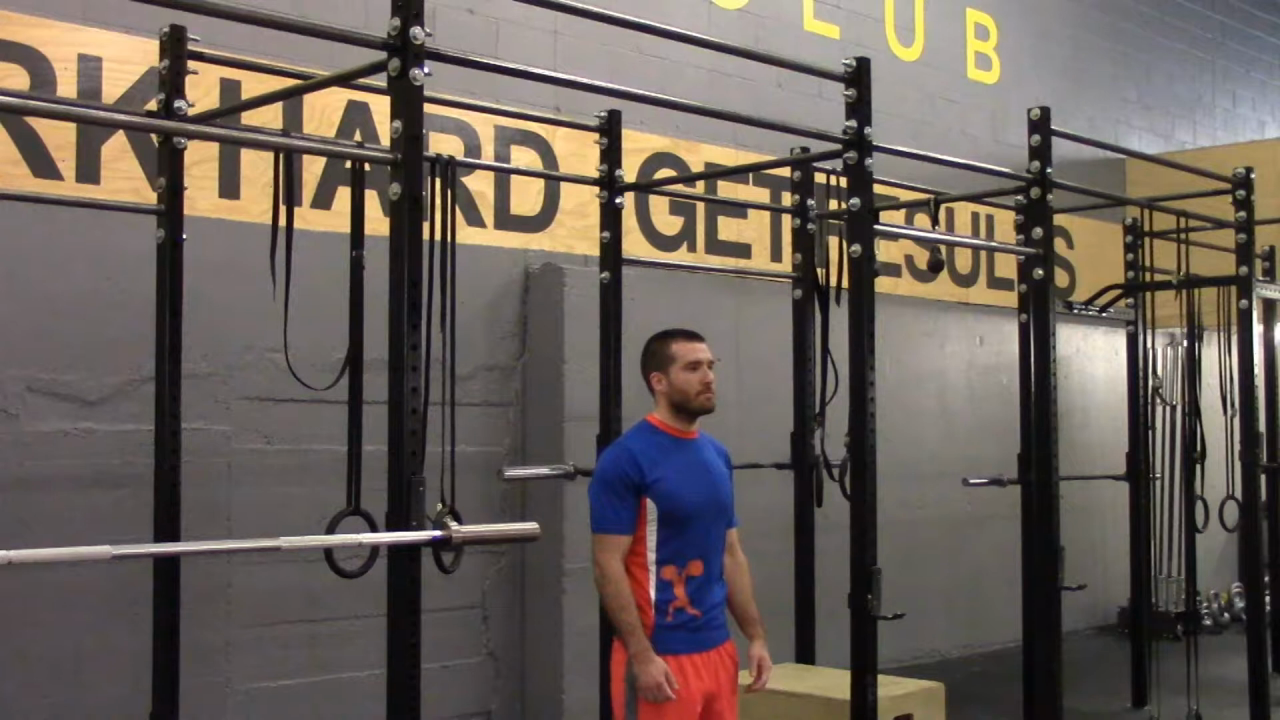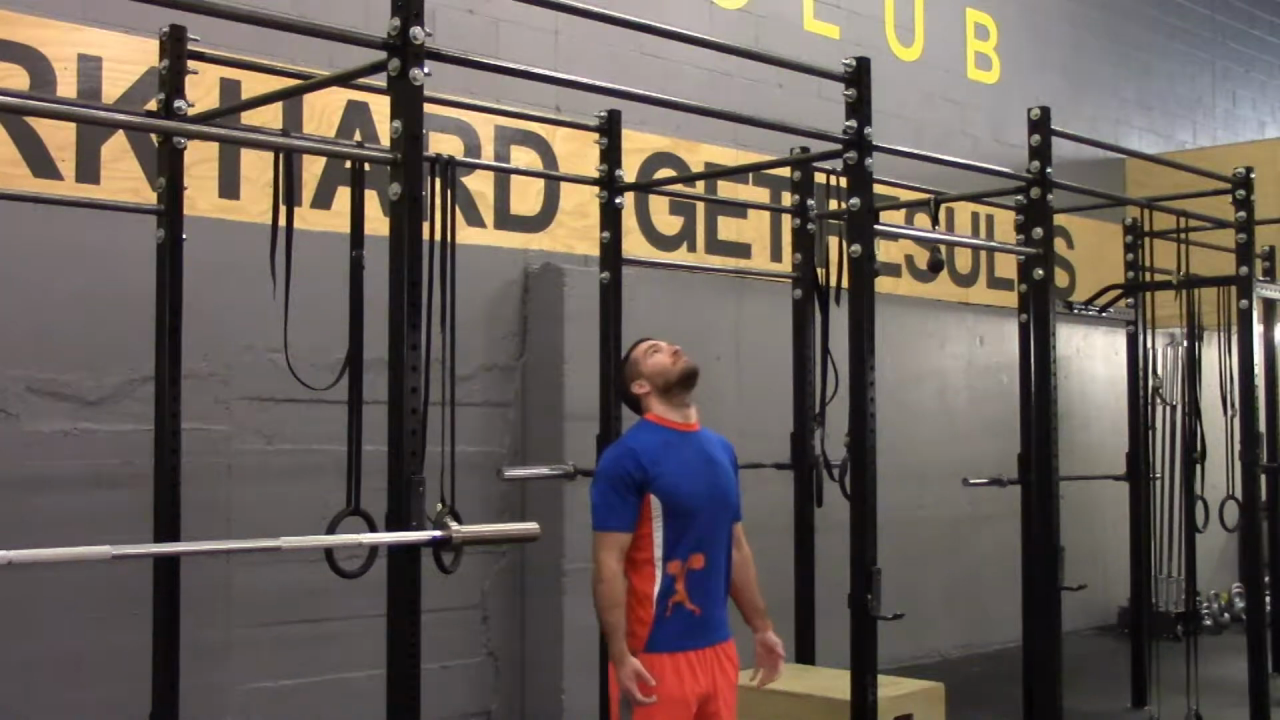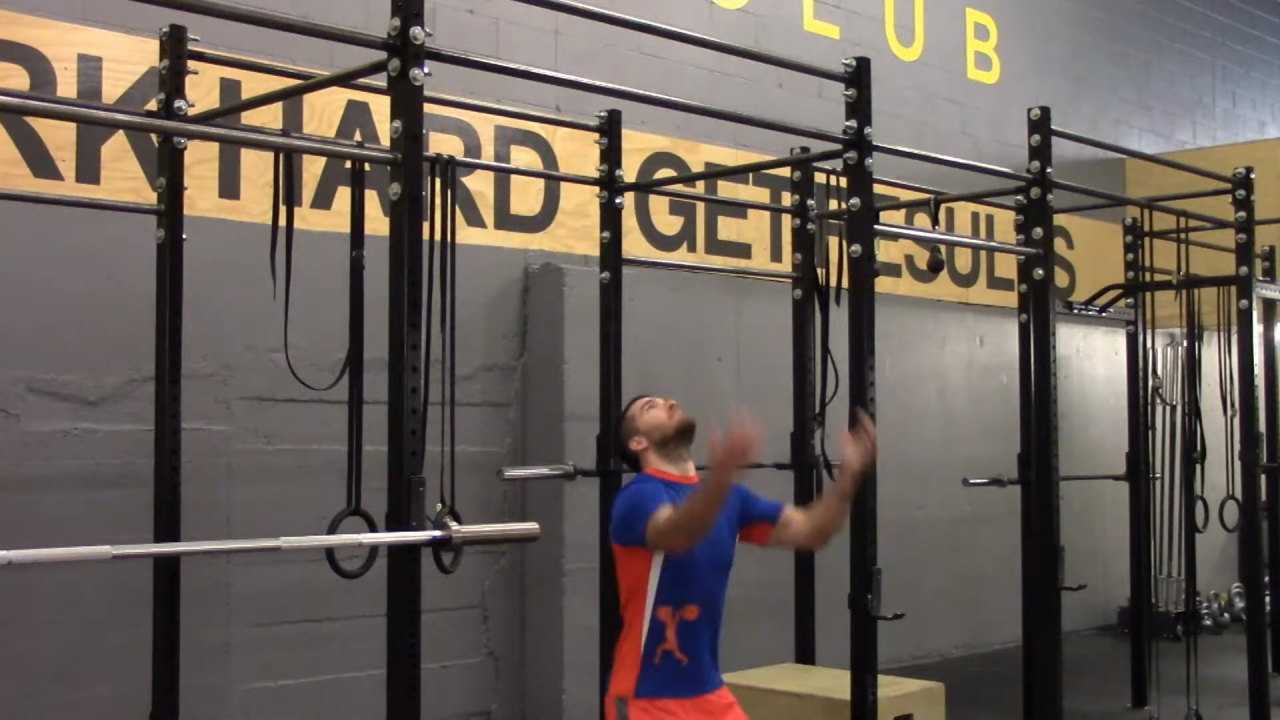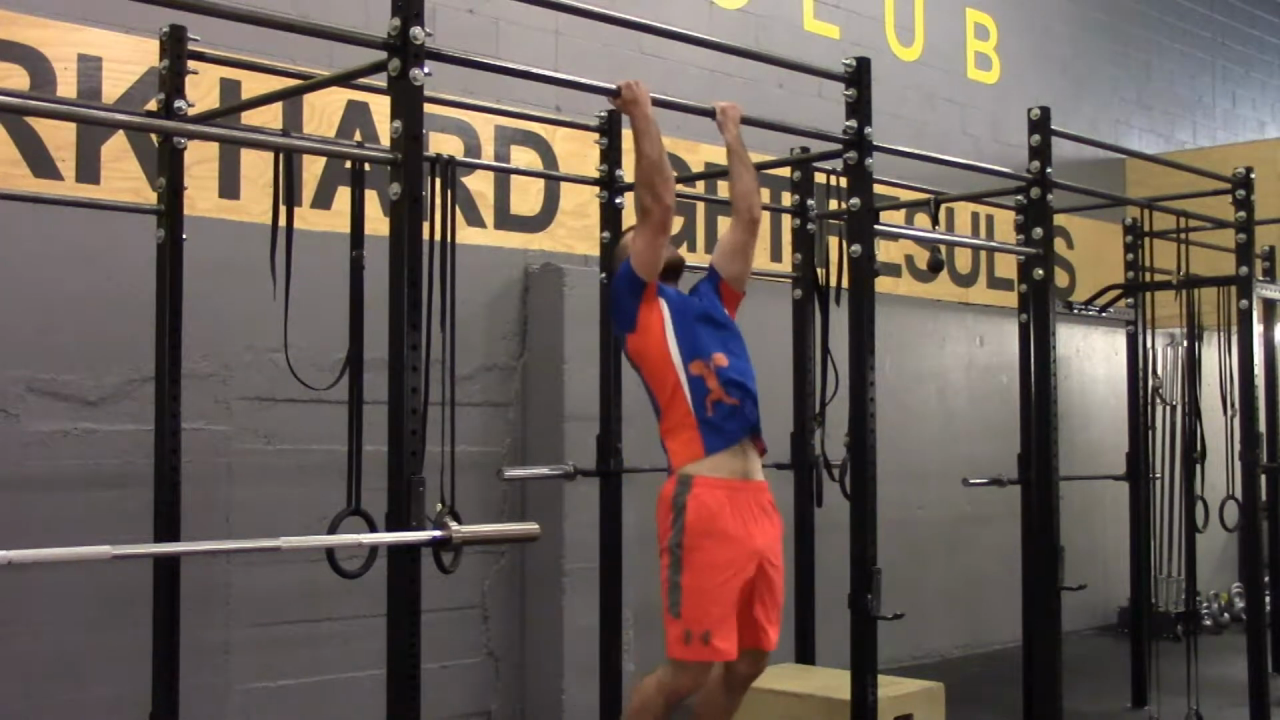
dt=0.5s
person 1, frame 1
left shoulder: (718, 456)
right shoulder: (626, 459)
right elbow: (609, 565)
left wrist: (756, 636)
right wrist: (642, 655)
left hip: (717, 649)
right hip: (660, 656)
person 1, frame 2
left shoulder: (721, 449)
right shoulder: (627, 456)
right elbow: (608, 563)
left wrist: (762, 627)
right wrist: (621, 654)
left hip: (717, 646)
right hip: (654, 653)
person 1, frame 3
left shoulder: (729, 495)
right shoulder: (637, 501)
left elbow: (807, 531)
right elbow: (676, 534)
left wrist: (847, 476)
right wrist: (720, 475)
person 1, frame 4
left shoulder: (711, 298)
right shoulder: (640, 303)
left elbow: (747, 220)
right elbow: (659, 207)
left wrist: (733, 137)
right wrist: (642, 118)
left hip: (756, 500)
right hip: (703, 501)
left knee: (746, 661)
right knee: (691, 665)
